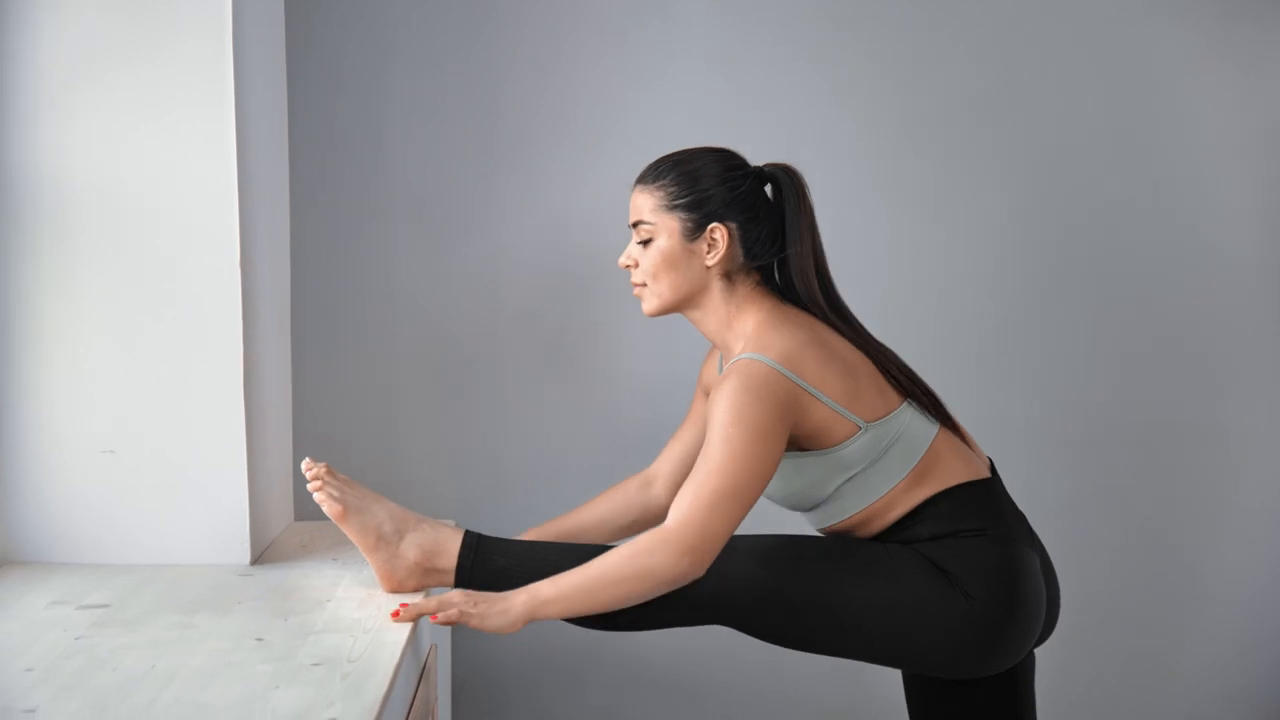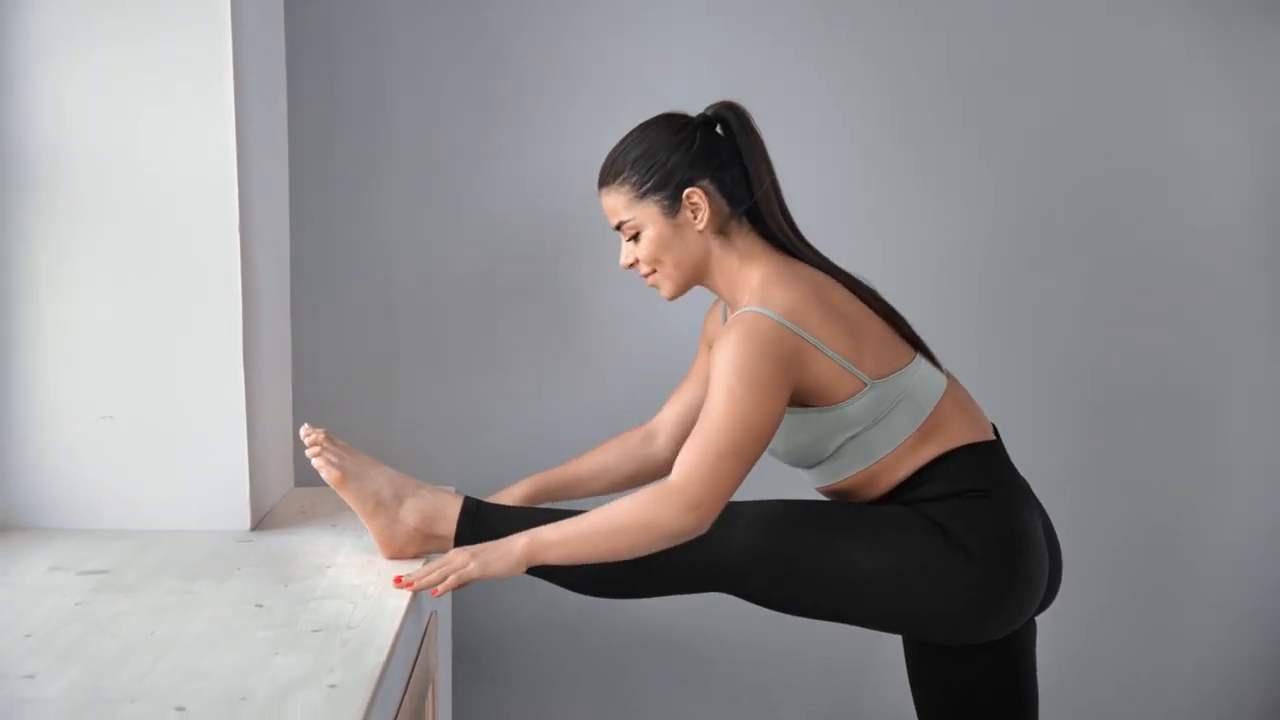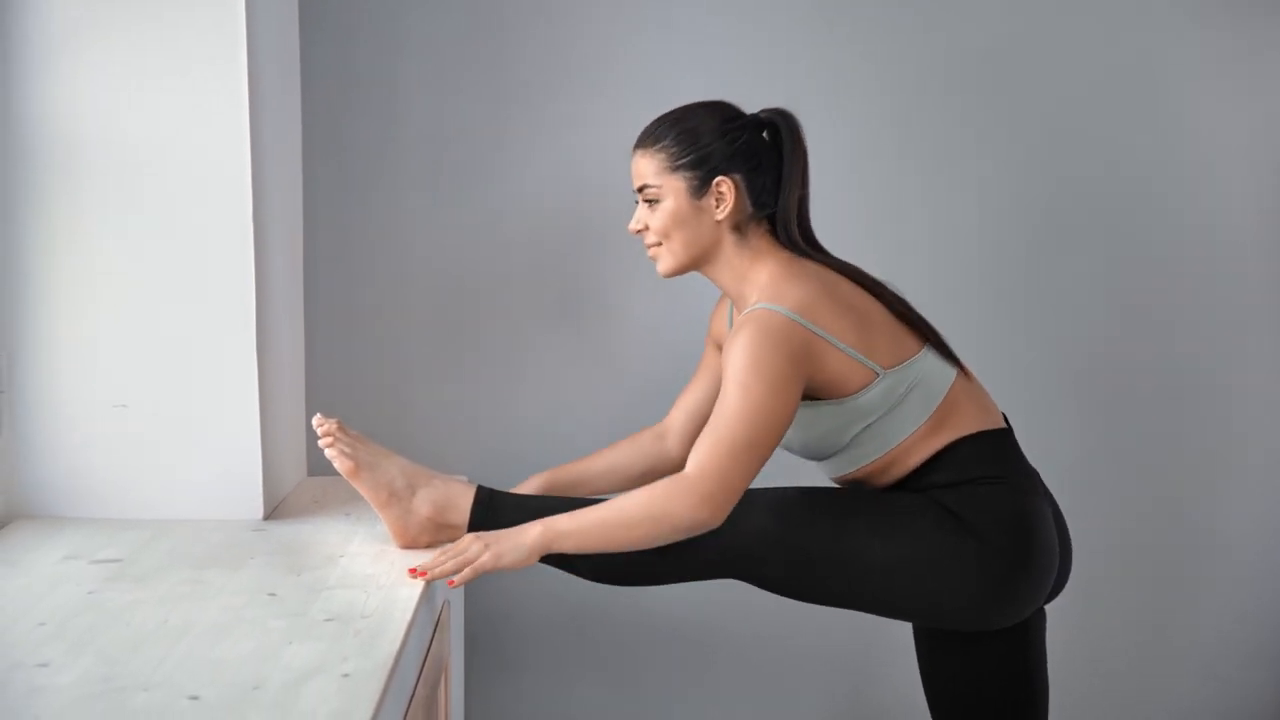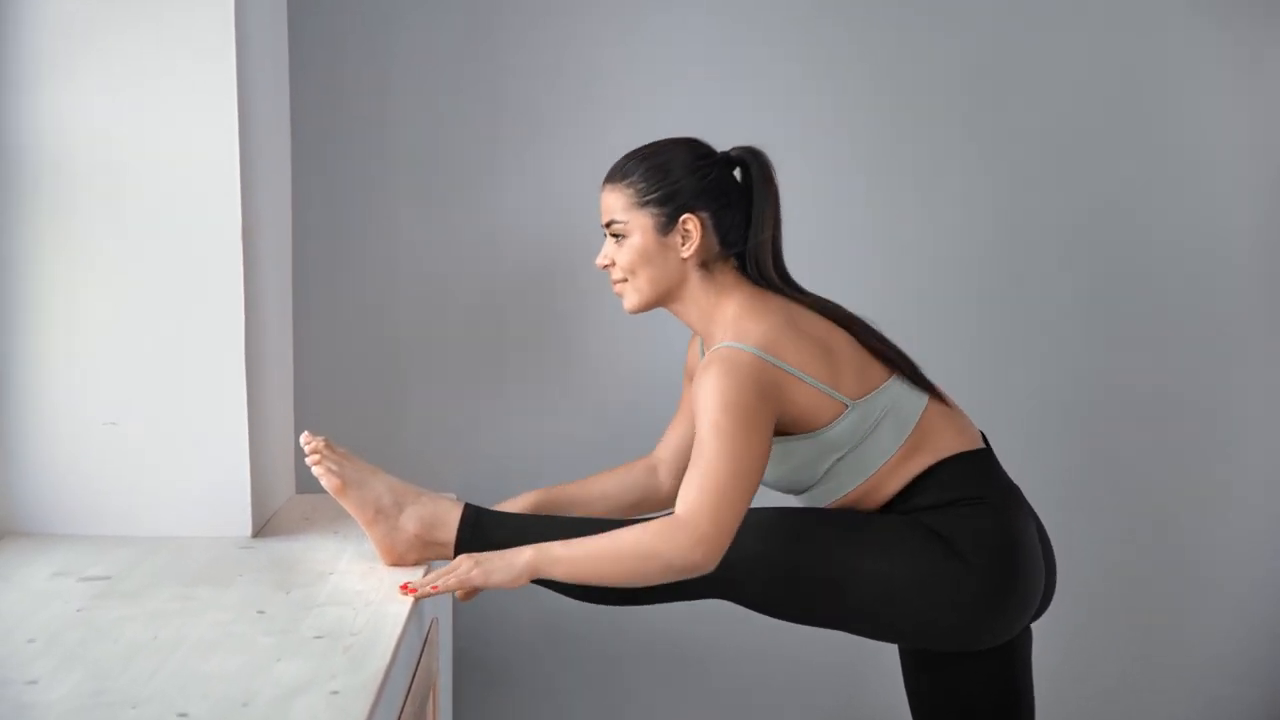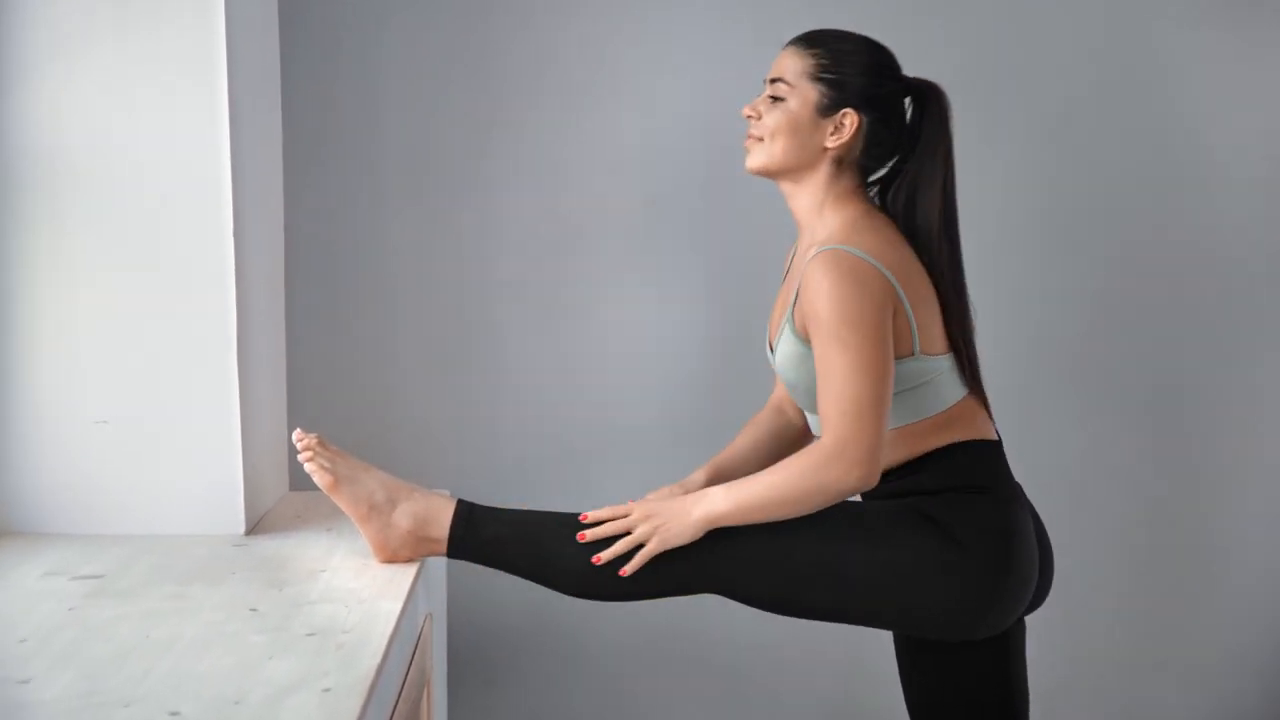
dt=1s
person 1, frame 1
left shoulder: (761, 370)
right shoulder: (742, 348)
left elbow: (680, 551)
right elbow: (658, 490)
left wrist: (514, 603)
right wrist: (519, 552)
left hip: (967, 585)
right hip: (981, 580)
left knee: (721, 580)
left ankle: (437, 555)
person 1, frame 2
left shoulder: (765, 326)
right shoulder: (745, 306)
left elbow: (687, 507)
right elbow: (659, 443)
left wrist: (519, 547)
right wrist: (524, 494)
left hip: (966, 546)
right hip: (976, 545)
left knee: (712, 549)
person 1, frame 3
left shoulder: (775, 319)
right shoulder: (747, 300)
left elbow: (700, 499)
right elbow: (672, 443)
left wrist: (532, 536)
right wrist: (537, 491)
left hip: (980, 535)
right hip: (987, 536)
left knee: (734, 534)
left ankle: (452, 511)
person 1, frame 4
left shoulder: (741, 358)
right shoulder: (728, 331)
left elbow: (694, 542)
right elbow: (662, 475)
left wrist: (525, 559)
right wrist: (524, 511)
left hip: (964, 556)
right hip: (973, 556)
person 1, frame 5
left shoulder: (841, 265)
right shoulder: (828, 242)
left elbow: (848, 460)
right elbow: (794, 412)
left wrist: (702, 509)
right wrist: (702, 482)
left hip: (956, 545)
right hip: (968, 546)
left knee: (711, 554)
left ankle: (434, 525)
